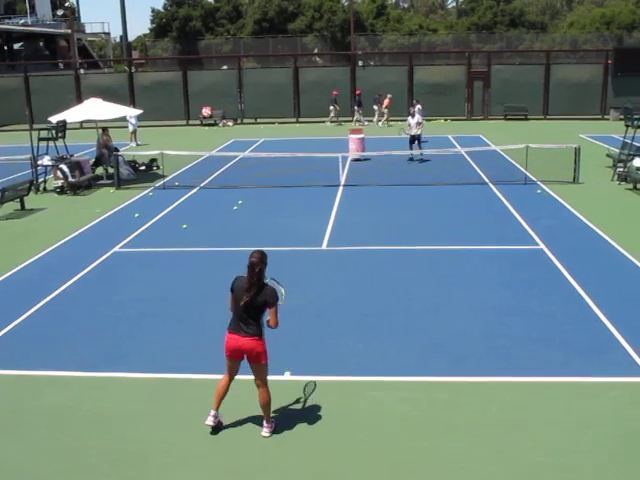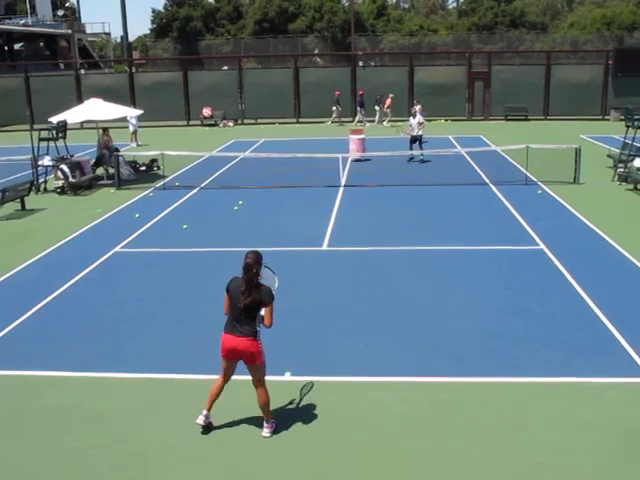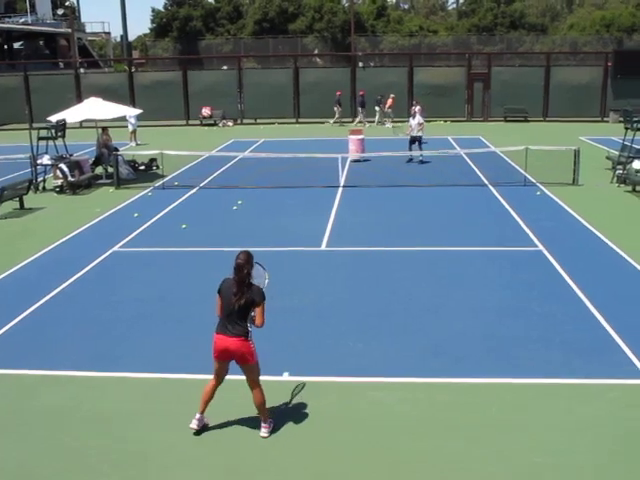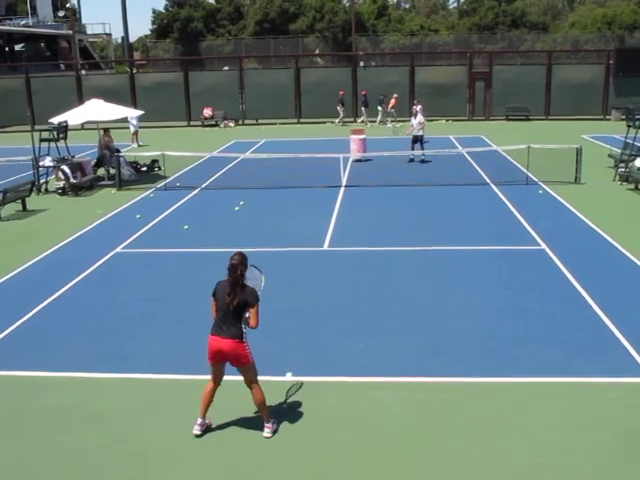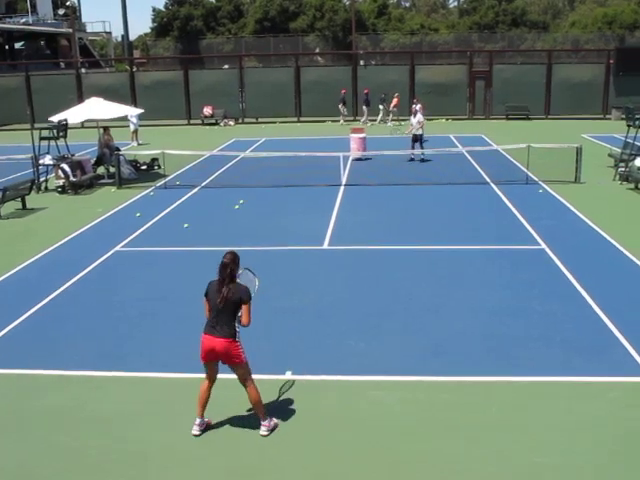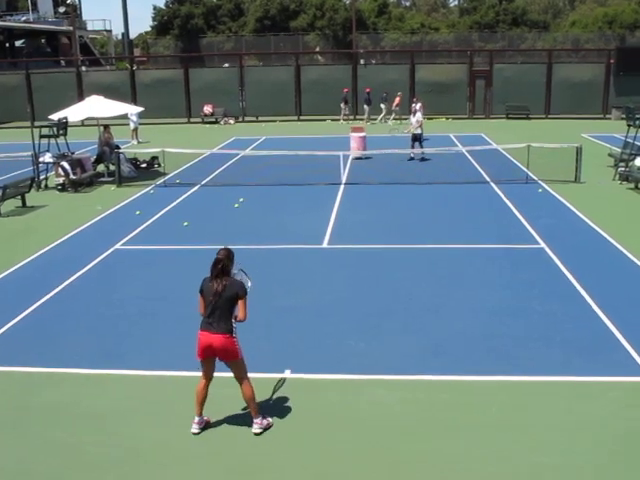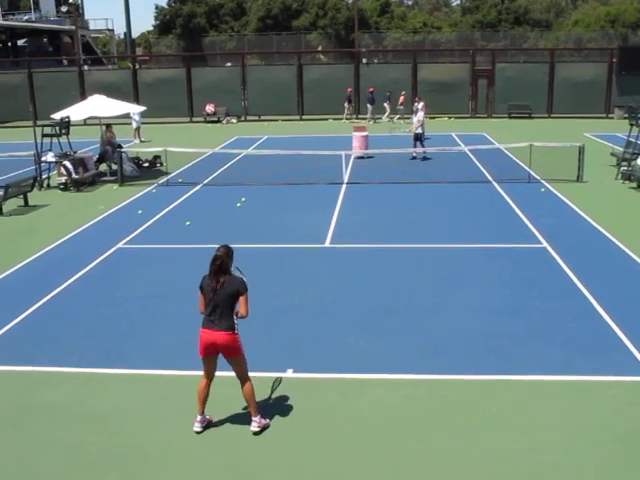
dt=0.1s
person 1, frame 1
left shoulder: (237, 282)
right shoulder: (269, 292)
right elbow: (273, 324)
right wrist: (266, 320)
left hip: (232, 338)
right hip: (254, 342)
left knee: (228, 376)
right knee: (261, 384)
left ankle: (213, 415)
right ankle: (267, 424)
person 1, frame 2
left shoulder: (233, 283)
right shoulder: (265, 291)
left elbow: (227, 310)
right elbow: (268, 323)
left hip: (228, 338)
right hip: (249, 342)
left knee: (224, 378)
right knee: (259, 384)
left ankle: (205, 415)
right ankle: (268, 424)
person 1, frame 3
left shoulder: (224, 284)
right shoulder: (256, 291)
left elbow: (219, 312)
right elbow: (259, 323)
left hip: (219, 339)
right hip: (240, 342)
left knee: (216, 380)
right knee: (255, 384)
left ankle: (198, 419)
right ankle: (265, 424)
person 1, frame 4
left shoulder: (219, 286)
right shoulder: (250, 292)
left elbow: (215, 315)
right elbow: (253, 323)
left hip: (214, 340)
right hip: (235, 344)
left knee: (214, 382)
right knee: (253, 384)
left ankle: (200, 423)
right ankle: (268, 424)
person 1, frame 5
left shoulder: (211, 286)
right shoulder: (242, 290)
left elbow: (207, 314)
right elbow: (246, 322)
left hip: (207, 340)
right hip: (228, 343)
left knee: (208, 380)
right knee: (247, 382)
left ankle: (199, 422)
right ankle: (264, 423)
person 1, frame 6
left shoulder: (205, 282)
right shoulder: (238, 286)
left elbow: (202, 311)
right elbow: (242, 317)
left hip: (204, 336)
right hip: (225, 339)
left knee: (205, 378)
right knee: (243, 379)
left ankle: (198, 421)
right ankle: (258, 421)
person 1, frame 7
left shoulder: (205, 281)
right shoulder: (238, 282)
left elbow: (202, 309)
right elbow: (243, 313)
left hip: (206, 334)
right hip: (227, 336)
left knee: (207, 377)
right knee: (244, 378)
left ankle: (200, 419)
right ankle: (256, 420)
